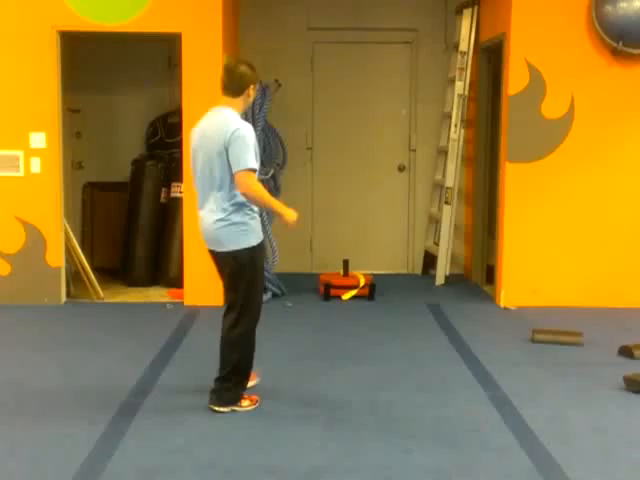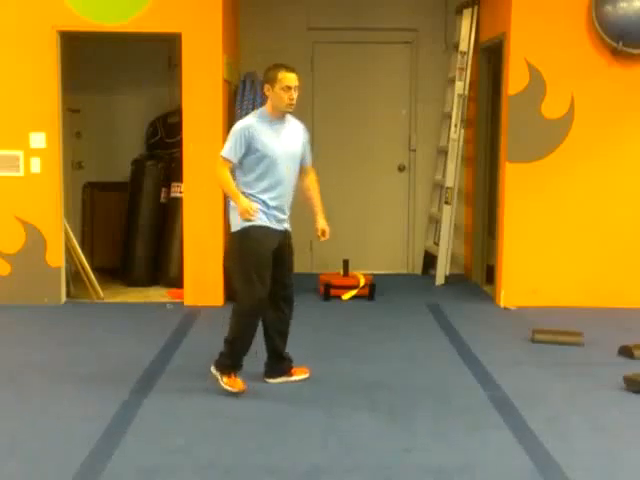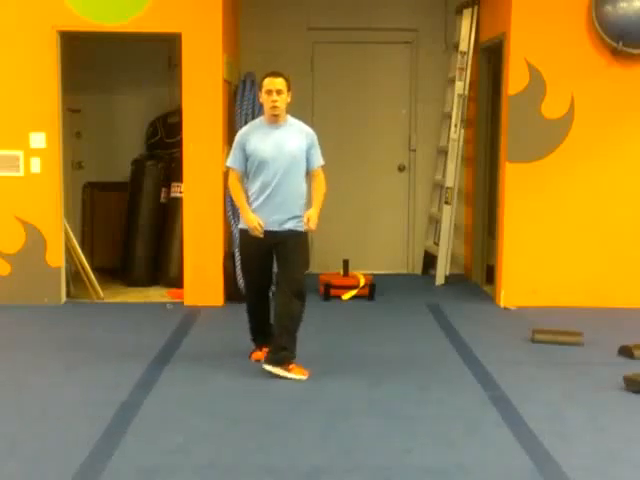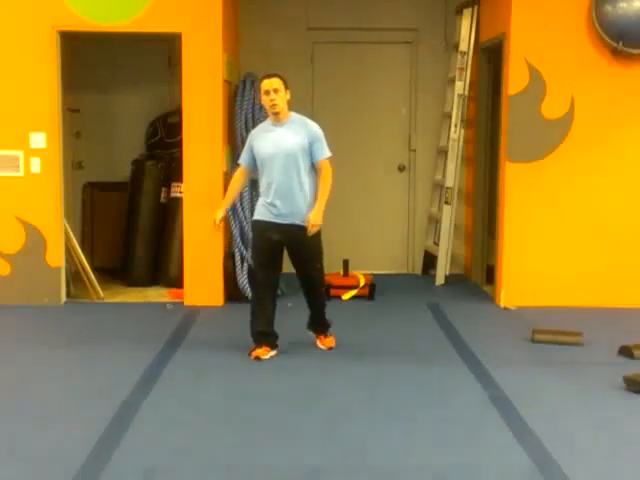
dt=0.4s
person 1, frame 1
left shoulder: (201, 126)
right shoulder: (240, 129)
right elbow: (247, 187)
right wrist: (281, 210)
left hip: (217, 229)
right hip: (238, 234)
left knee: (243, 303)
right knee: (243, 311)
left ankle: (238, 371)
right ankle: (226, 393)
person 1, frame 2
left shoulder: (298, 130)
right shoulder: (248, 128)
left elbow: (306, 175)
right elbow: (223, 169)
left wrist: (319, 215)
right wrist: (238, 200)
left hip: (281, 226)
right hip: (252, 224)
left knee: (281, 296)
right knee: (252, 295)
left ankle: (277, 365)
right ankle: (226, 365)
person 1, frame 3
left shoulder: (305, 134)
right shoulder: (246, 135)
left elbow: (317, 177)
right elbow: (235, 179)
left wrist: (314, 209)
right wrist: (247, 214)
left hip: (294, 226)
right hip: (256, 227)
left knee: (293, 290)
right knee: (256, 289)
left ankle: (282, 358)
right ankle: (262, 342)
person 1, frame 4
left shoulder: (309, 129)
right shoulder: (256, 135)
left elbow: (325, 171)
right elbow: (242, 173)
left wrist: (318, 209)
right wrist: (224, 207)
left hip: (303, 220)
right hip: (267, 219)
left knee: (312, 278)
right knee: (262, 280)
left ankle: (320, 328)
right ankle: (264, 341)
